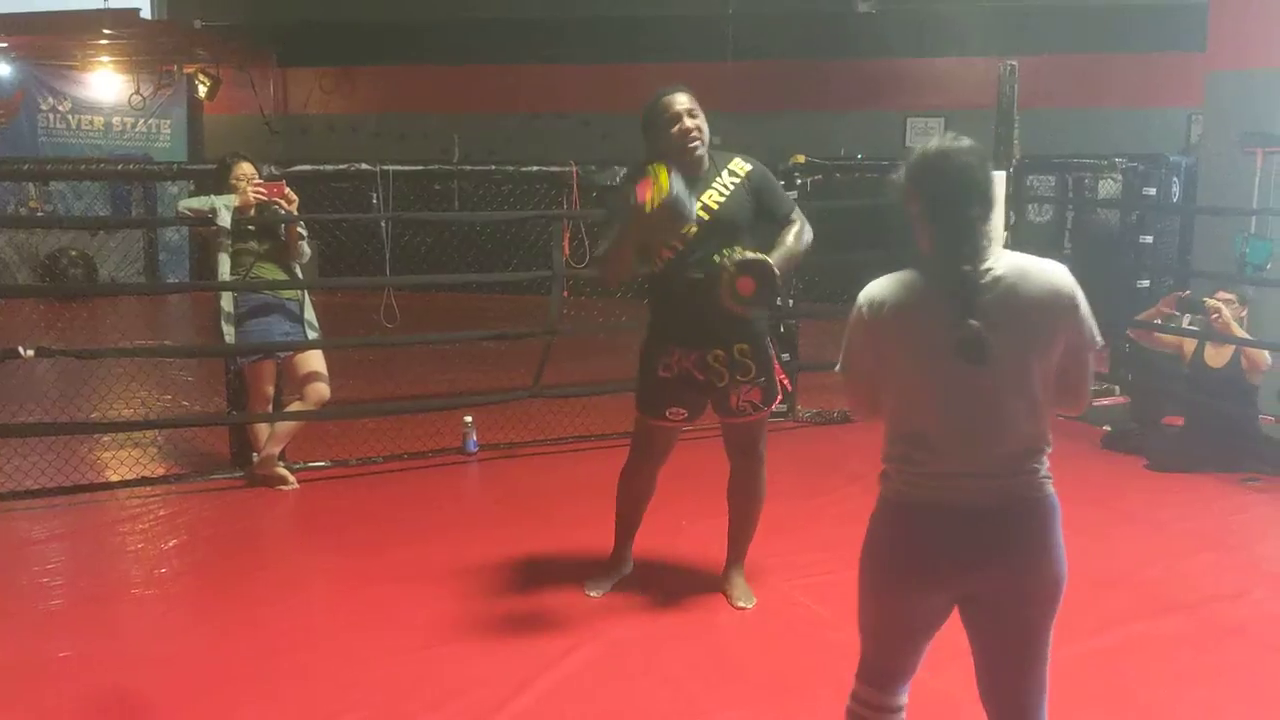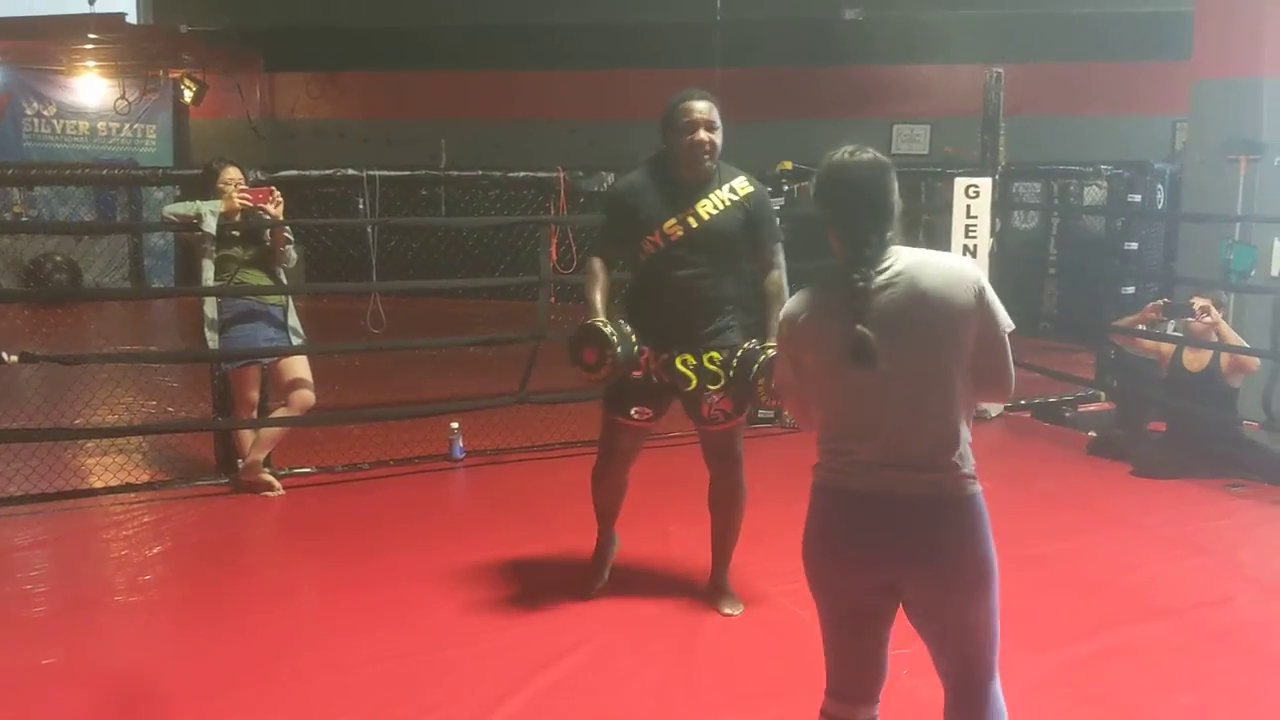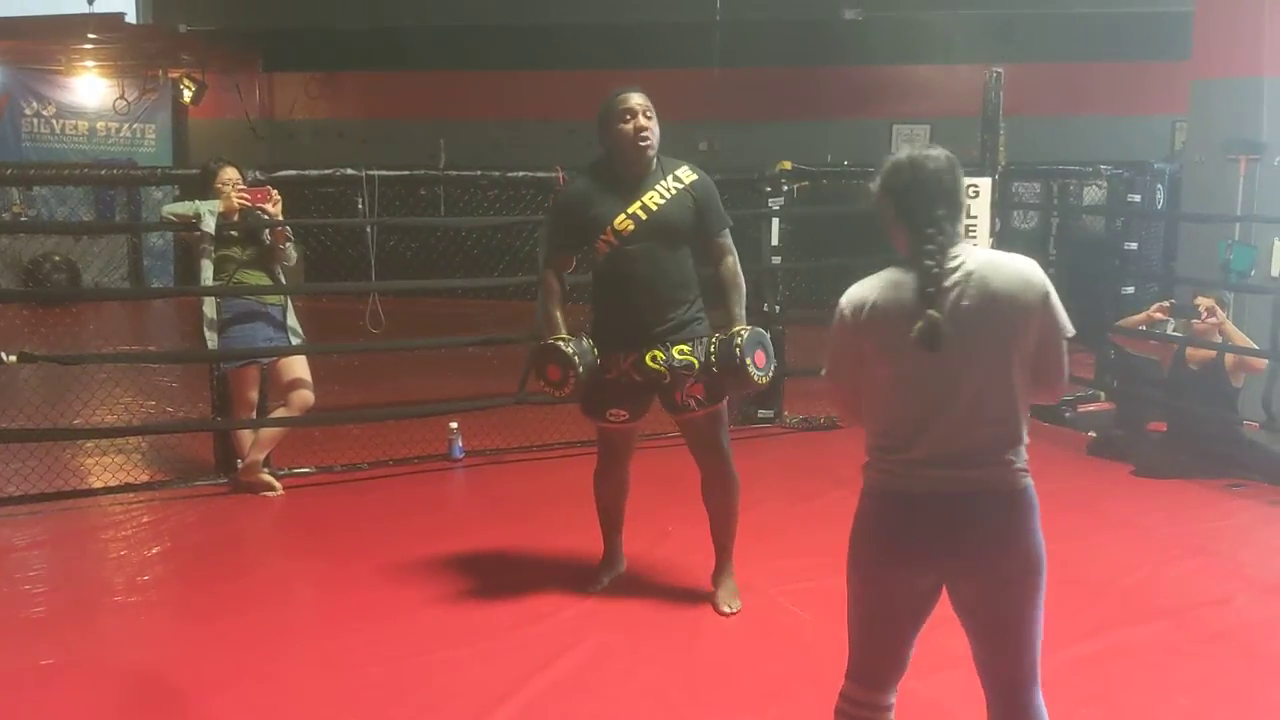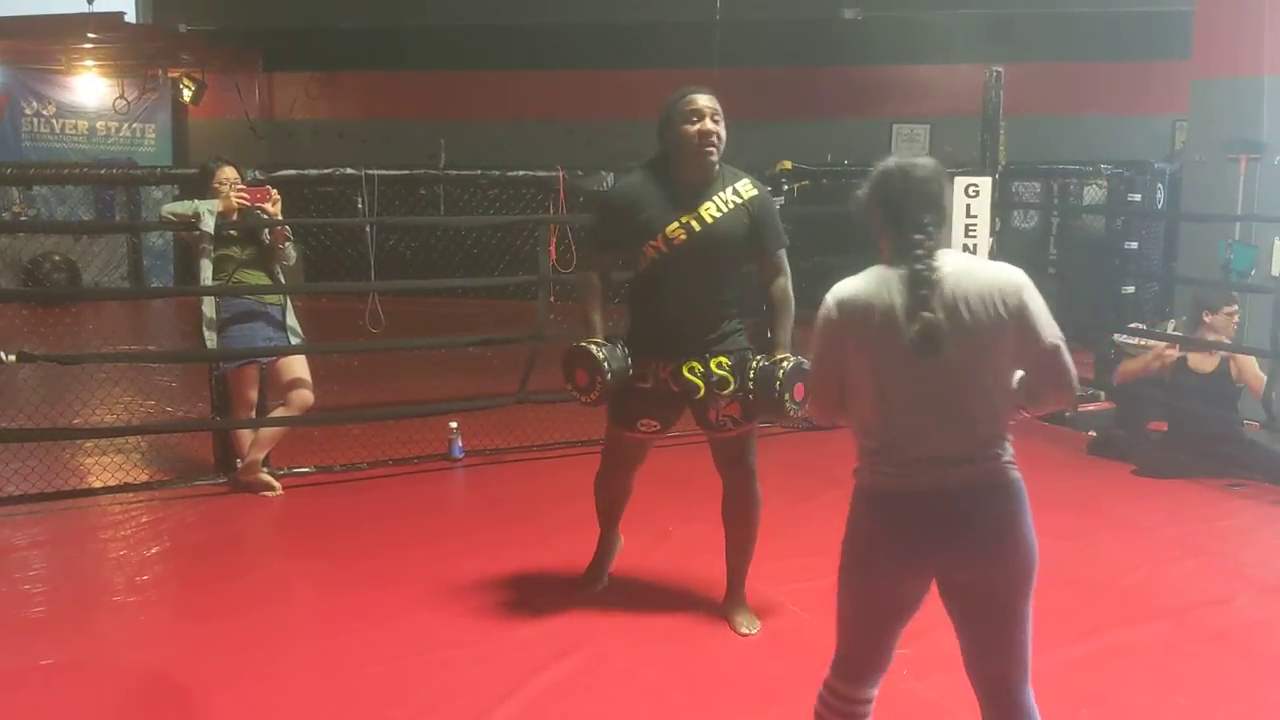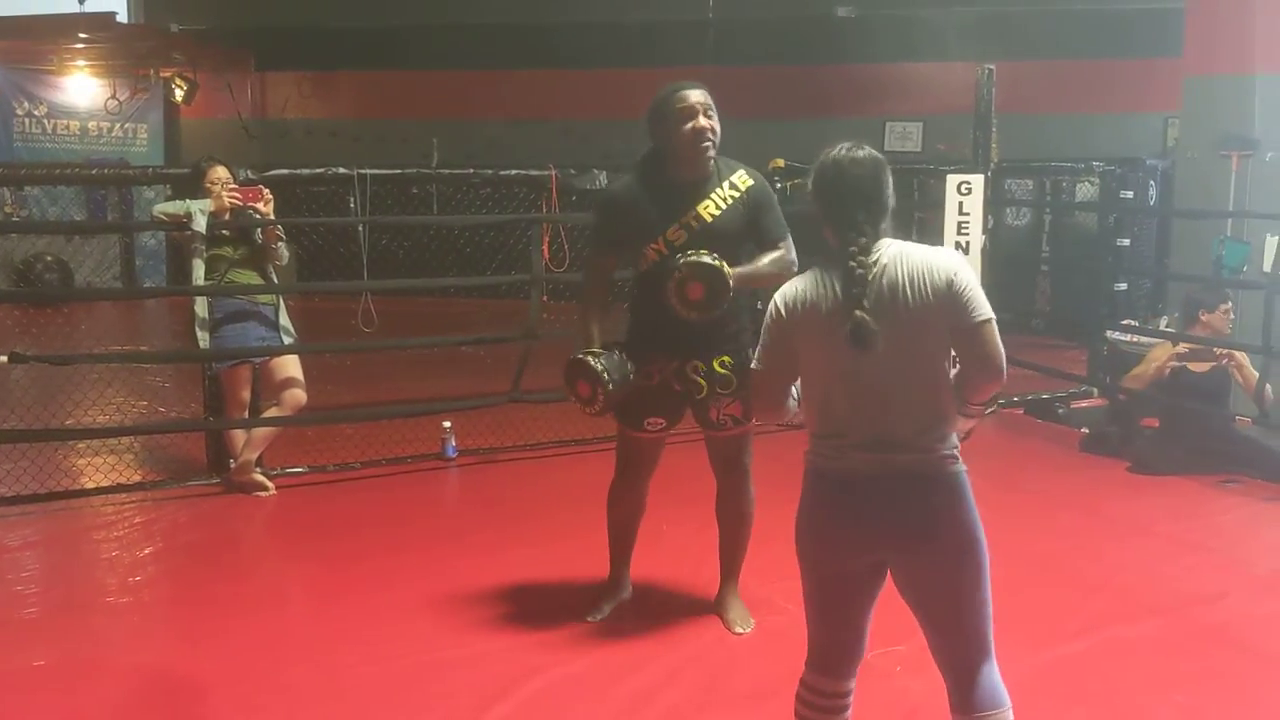
dt=0.5s
person 1, frame 1
left shoulder: (881, 301)
right shoulder: (1054, 285)
left elbow: (865, 404)
right elbow: (1074, 398)
left hip: (914, 527)
right hip: (1020, 526)
person 1, frame 2
left shoulder: (801, 314)
right shoulder: (961, 278)
left elbow: (804, 412)
right elbow: (999, 385)
left hip: (845, 518)
right hip: (944, 515)
person 1, frame 3
left shoulder: (862, 301)
right shoulder: (1026, 279)
left elbow: (851, 408)
right elbow: (1050, 385)
left hip: (897, 514)
right hip: (1000, 514)
person 1, frame 4
left shoulder: (847, 300)
right shoulder: (1006, 285)
left elbow: (825, 407)
right elbow: (1061, 387)
left hip: (889, 514)
right hip: (990, 511)
left knee: (854, 669)
person 1, frame 5
left shoulder: (794, 297)
right shoulder: (943, 268)
left elbow: (767, 403)
right elbow: (989, 370)
right wrist: (957, 416)
left hip: (835, 501)
right hip: (930, 496)
left knee: (831, 663)
right knee: (971, 666)
person 2, frame 1
left shoulder: (746, 173)
left elbow: (798, 227)
right elbow: (610, 267)
left wrist: (772, 263)
right wrist: (638, 224)
left hip: (743, 344)
right hip: (673, 347)
left knee: (748, 455)
right knee: (646, 454)
left ankle: (734, 567)
right ankle: (620, 557)
person 2, frame 2
left shoulder: (747, 193)
right shoulder: (632, 190)
left elbow: (771, 267)
right elbow: (602, 257)
left wrist: (773, 338)
right wrist: (598, 316)
left hip: (717, 348)
right hip: (644, 345)
left knee: (726, 463)
right knee: (614, 455)
left ankle: (720, 576)
right ankle: (605, 542)
person 2, frame 3
left shoulder: (691, 182)
right shoulder: (579, 195)
left elbow: (724, 255)
right elbow: (555, 269)
left wrist: (739, 325)
right wrist: (557, 332)
left hip: (687, 340)
right hip: (616, 348)
left knee: (715, 454)
right knee: (613, 455)
left ankle: (724, 571)
right ankle: (613, 555)
person 2, frame 4
left shoulder: (750, 195)
right shoulder: (630, 194)
left elbow: (777, 275)
right elbow: (599, 269)
left wrist: (783, 350)
right wrist: (596, 339)
left hip: (724, 354)
right hip: (650, 355)
left knee: (740, 472)
right knee: (618, 463)
left ankle: (736, 593)
right ankle: (606, 546)
person 2, frame 5
left shoulder: (747, 185)
right shoulder: (626, 195)
left elbow: (786, 257)
right elbow: (600, 273)
left wrist: (732, 277)
right wrist: (594, 344)
left hip: (725, 353)
right hip: (651, 355)
left knee: (733, 469)
right knee: (632, 469)
left ankle: (729, 590)
right ankle: (618, 580)
person 3, frame 1
left shoulder: (273, 216)
right shoulder: (223, 222)
left elbow: (301, 256)
right elbow: (184, 207)
left wrist: (292, 218)
right wrist: (236, 203)
left hip: (294, 311)
right hip: (255, 311)
left knee: (318, 392)
right knee: (262, 397)
left ankle: (266, 459)
right ankle: (267, 461)
person 3, frame 2
left shoulder: (259, 222)
right shoulder: (208, 226)
left elbow: (287, 259)
right elbow: (168, 212)
left wrist: (278, 221)
right wrist: (220, 208)
left hip: (278, 315)
right hip: (240, 316)
left knee: (303, 397)
right knee: (247, 402)
left ankle: (251, 465)
right ankle: (252, 469)
person 3, frame 3
right shoulder: (206, 227)
left elbow: (287, 258)
right elbow: (167, 212)
left wrist: (277, 220)
right wrist: (219, 208)
left hip: (277, 315)
right hip: (238, 316)
left knee: (302, 397)
right knee: (246, 403)
left ankle: (251, 465)
right ankle: (251, 469)
person 3, frame 4
right shoulder: (206, 226)
left elbow: (287, 258)
right elbow: (167, 211)
left wrist: (276, 220)
right wrist: (218, 207)
left hip: (277, 315)
right hip: (238, 315)
left knee: (301, 396)
right knee: (245, 403)
left ankle: (251, 464)
right ankle: (250, 468)
person 3, frame 5
left shoulder: (248, 222)
right shoulder: (197, 226)
left elbow: (280, 258)
right elbow: (159, 211)
left wrist: (269, 220)
right wrist: (211, 207)
left hip: (269, 315)
right hip: (231, 316)
left knee: (294, 396)
right knee: (238, 403)
left ankle: (243, 465)
right ankle: (244, 470)
person 4, frame 1
left shoulder: (1246, 351)
right shoulder: (1190, 343)
left elbow: (1263, 364)
right elbow: (1135, 330)
left wrist: (1229, 322)
right wrist: (1158, 312)
left hip: (1242, 444)
right hip: (1195, 439)
right knee: (1158, 452)
person 4, frame 2
left shoulder: (1227, 355)
right shoulder: (1169, 348)
left elbow: (1253, 365)
right elbow: (1115, 334)
left wrist: (1218, 323)
right wrist: (1143, 317)
left hip: (1225, 445)
right hip: (1178, 443)
left knee: (1272, 466)
person 4, frame 3
left shoulder: (1231, 355)
right shoulder: (1171, 349)
left elbow: (1260, 364)
right elbow: (1117, 334)
left wrist: (1224, 323)
right wrist: (1148, 317)
left hip: (1226, 444)
right hip: (1179, 442)
left knee: (1273, 466)
right knee: (1140, 457)
person 4, frame 4
left shoulder: (1238, 357)
right shoulder: (1173, 352)
right elbow: (1120, 377)
left wrist: (1234, 356)
right wrist: (1155, 356)
left hip: (1229, 444)
right hip: (1181, 442)
right knee: (1147, 459)
person 4, frame 5
left shoulder: (1232, 355)
right shoulder: (1166, 350)
right elbow: (1125, 390)
left wrist: (1241, 366)
right wrist: (1161, 366)
left hip: (1220, 439)
right hip: (1174, 440)
right knee: (1143, 454)
